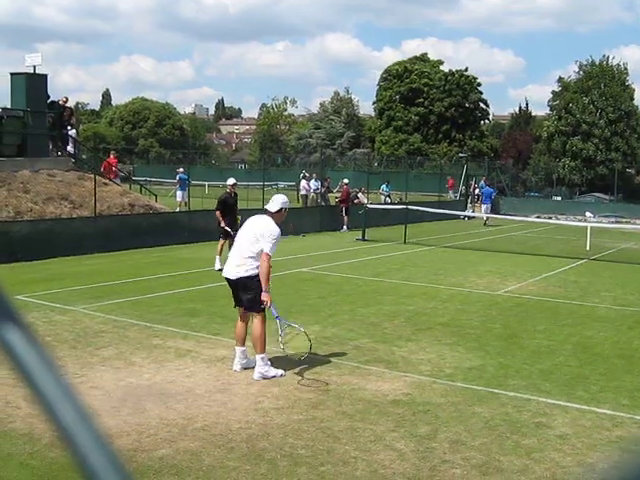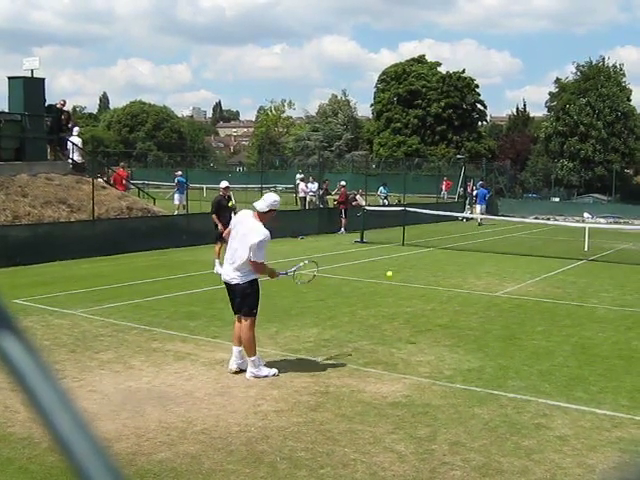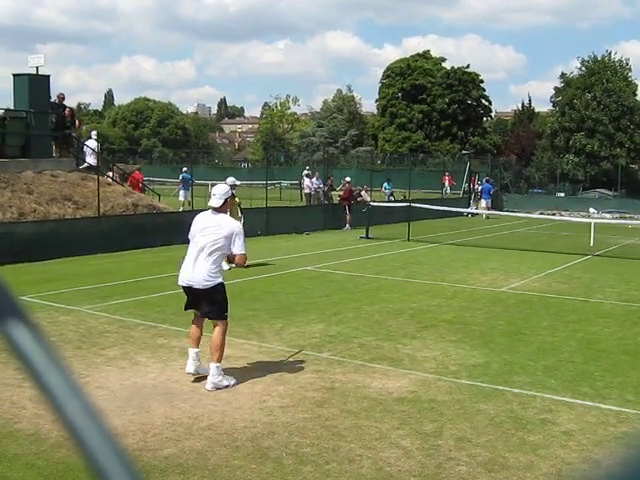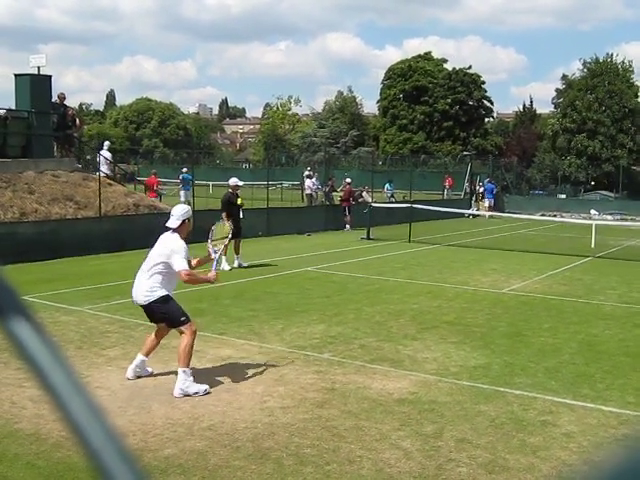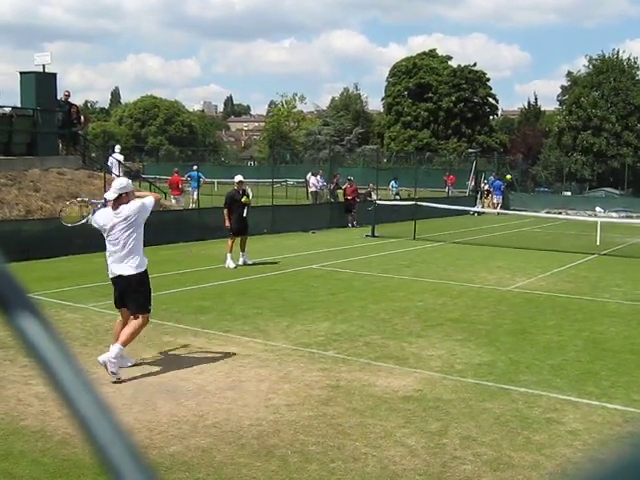
dt=1s
person 1, frame 1
left shoulder: (254, 219)
right shoulder: (273, 230)
right elbow: (265, 261)
right wrist: (265, 291)
left hip: (230, 271)
right hip: (247, 273)
left knee: (243, 314)
right knee: (258, 317)
left ankle: (240, 359)
right ankle: (262, 367)
person 1, frame 2
left shoulder: (242, 215)
right shoulder: (262, 235)
left elbow: (226, 235)
right elbow: (258, 266)
right wrist: (271, 272)
left hip: (229, 275)
right hip: (244, 279)
left knee: (240, 317)
right knee: (248, 321)
left ankle: (237, 360)
right ankle: (254, 367)
person 1, frame 3
left shoulder: (199, 218)
right shoulder: (234, 226)
right elbow: (241, 261)
right wrist: (230, 256)
left hip: (188, 277)
right hip: (209, 280)
left knee: (198, 317)
right knee: (220, 324)
left ankle: (194, 362)
right ankle: (215, 376)
person 1, frame 4
left shoulder: (168, 237)
right shoulder: (177, 244)
left elbow: (188, 265)
right elbow: (187, 276)
left wrist: (208, 257)
right wrist: (207, 278)
left hip: (143, 291)
right hip: (153, 294)
left knee: (163, 328)
right knee: (189, 330)
left ankle: (137, 367)
right ankle: (184, 383)
person 1, frame 5
left shoulder: (100, 215)
right shoulder: (136, 207)
right elbow: (155, 197)
right wrist: (140, 195)
left hip: (116, 272)
right hip: (135, 271)
left knee: (125, 315)
right knee: (141, 317)
left ankle: (115, 355)
right ankle: (113, 355)
